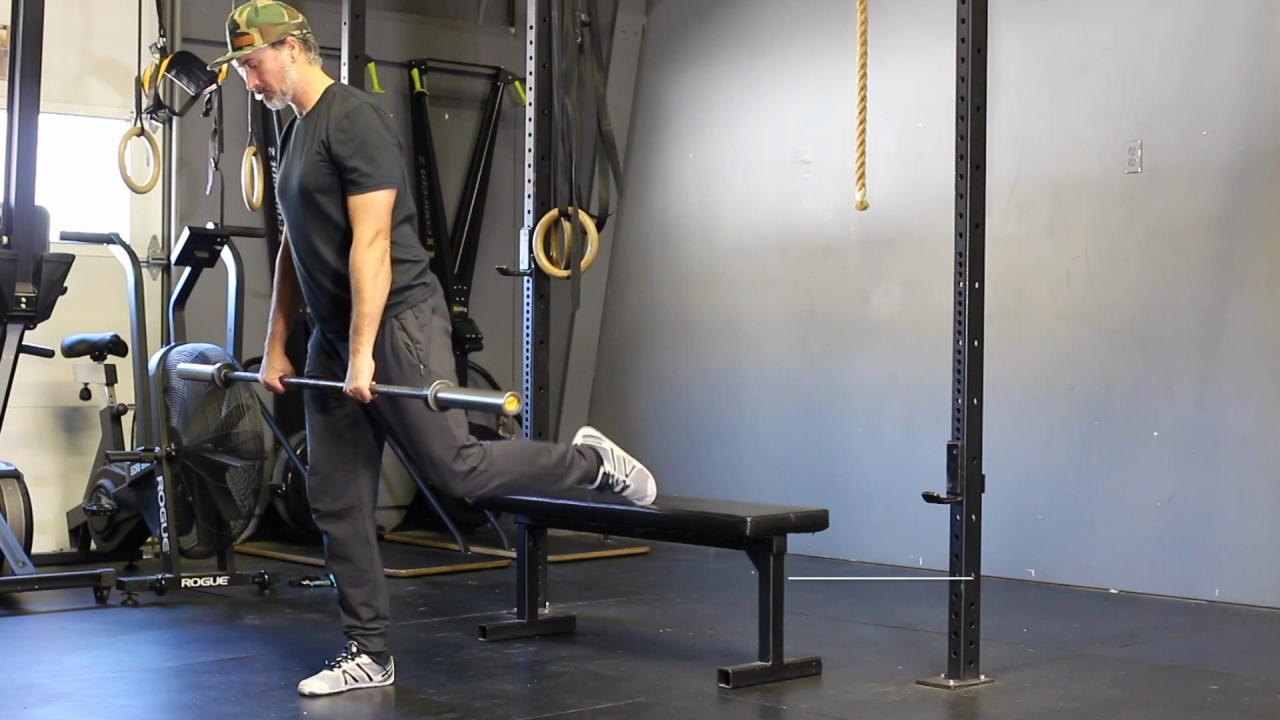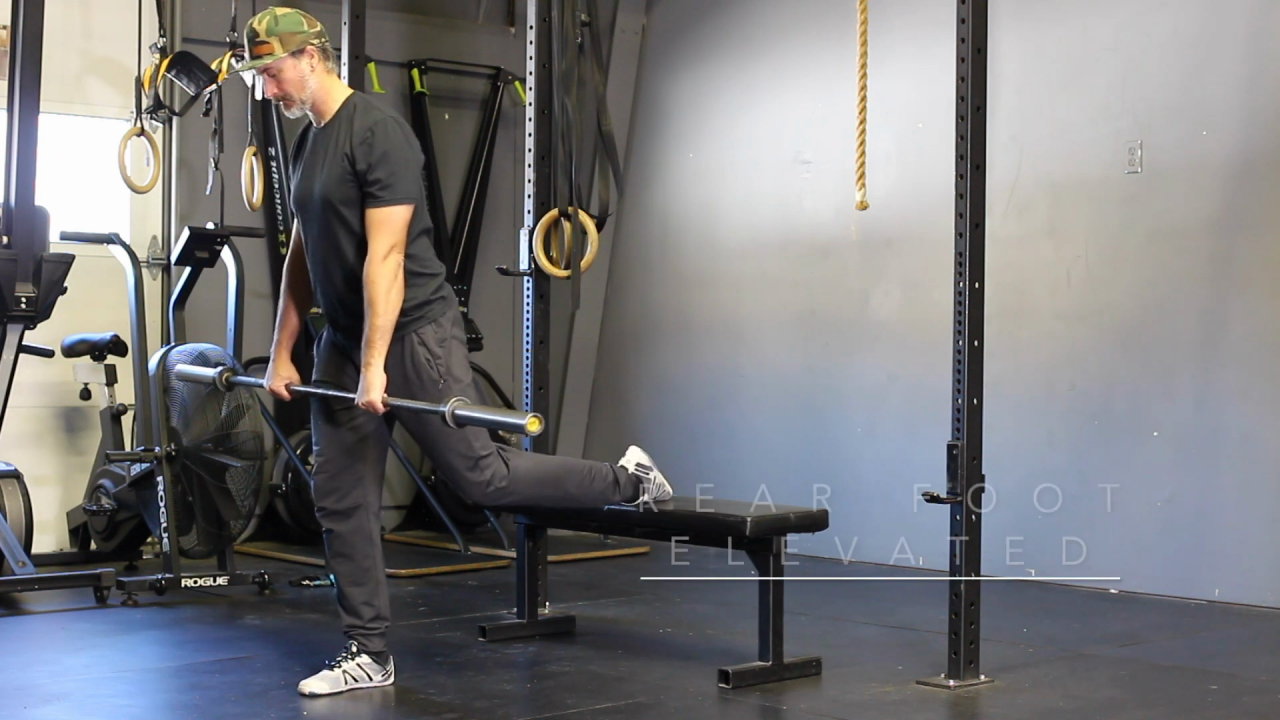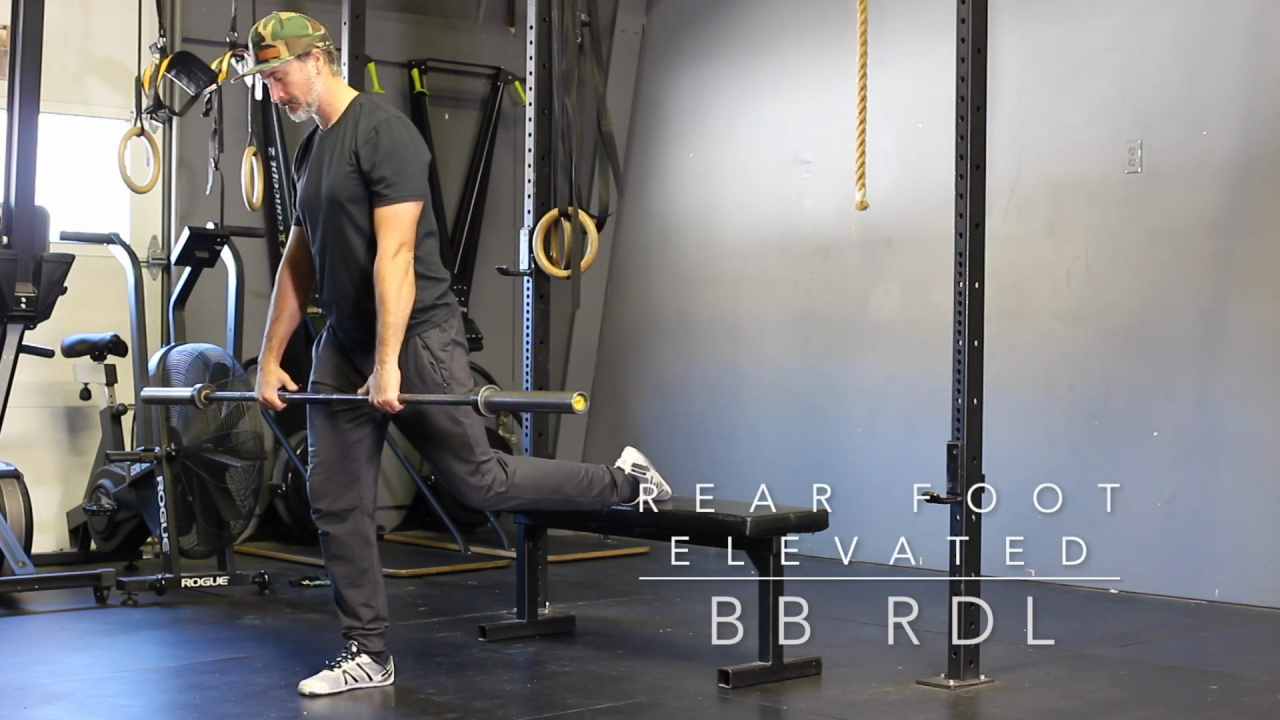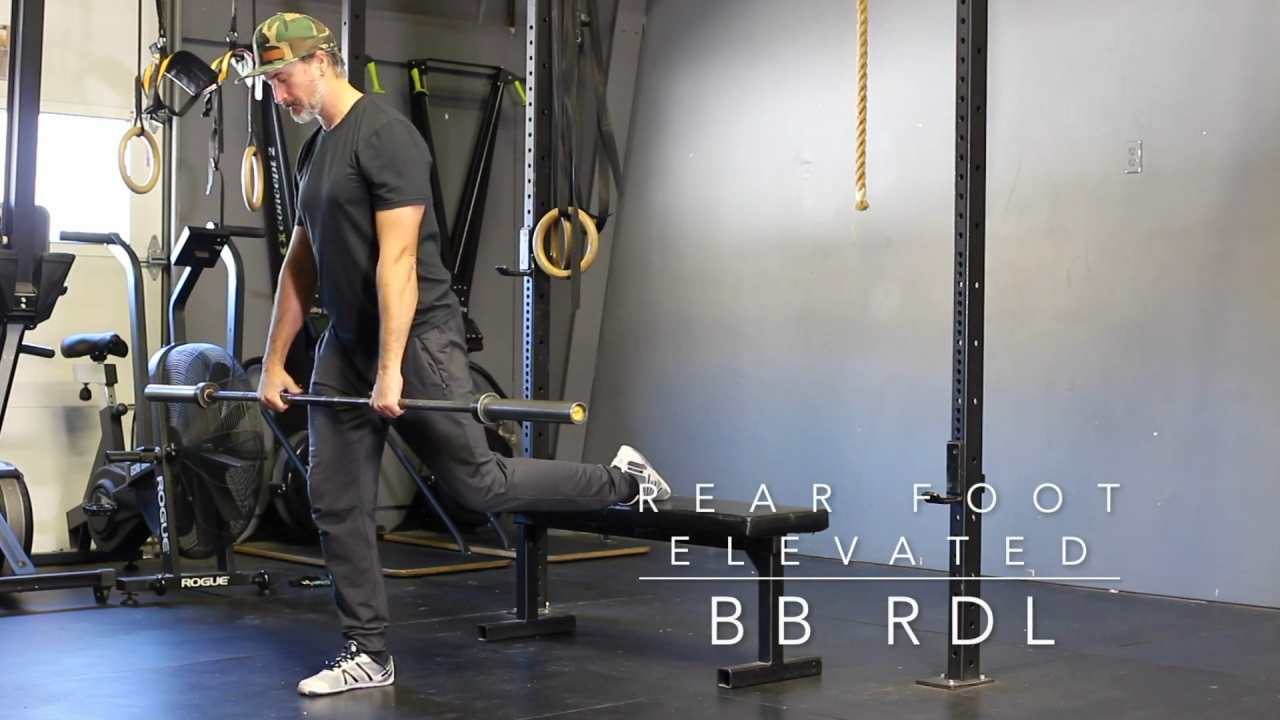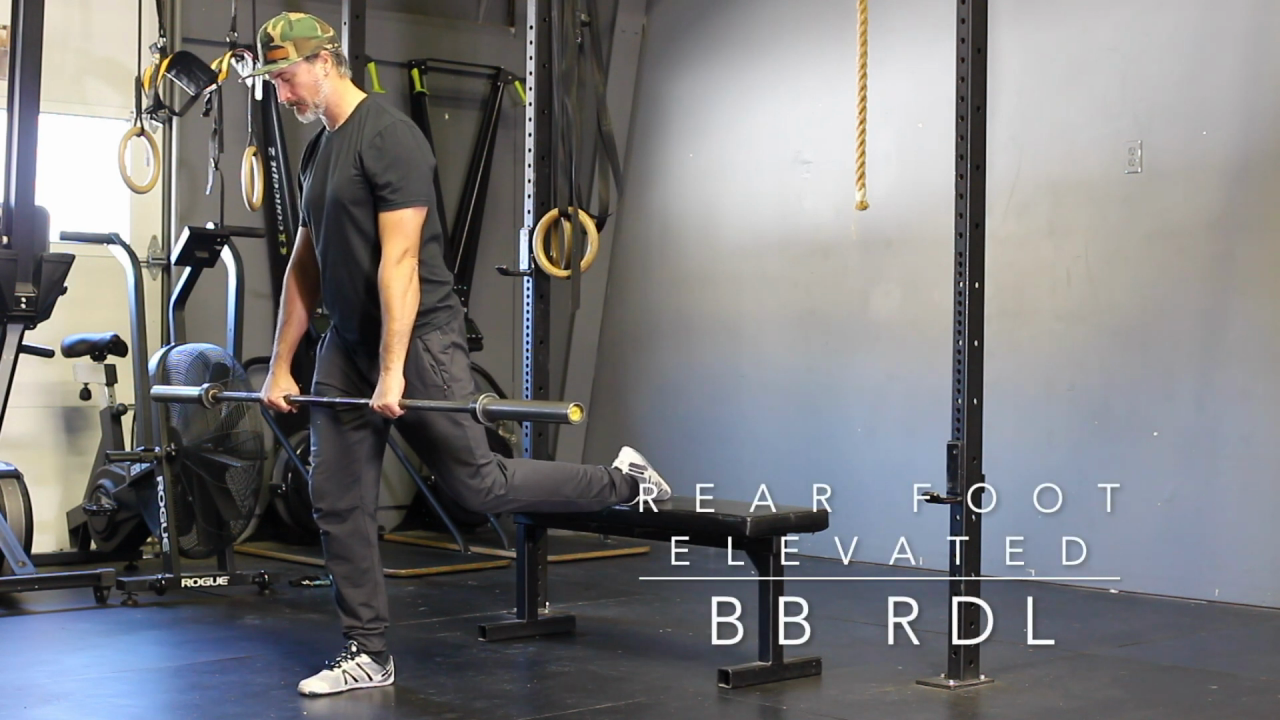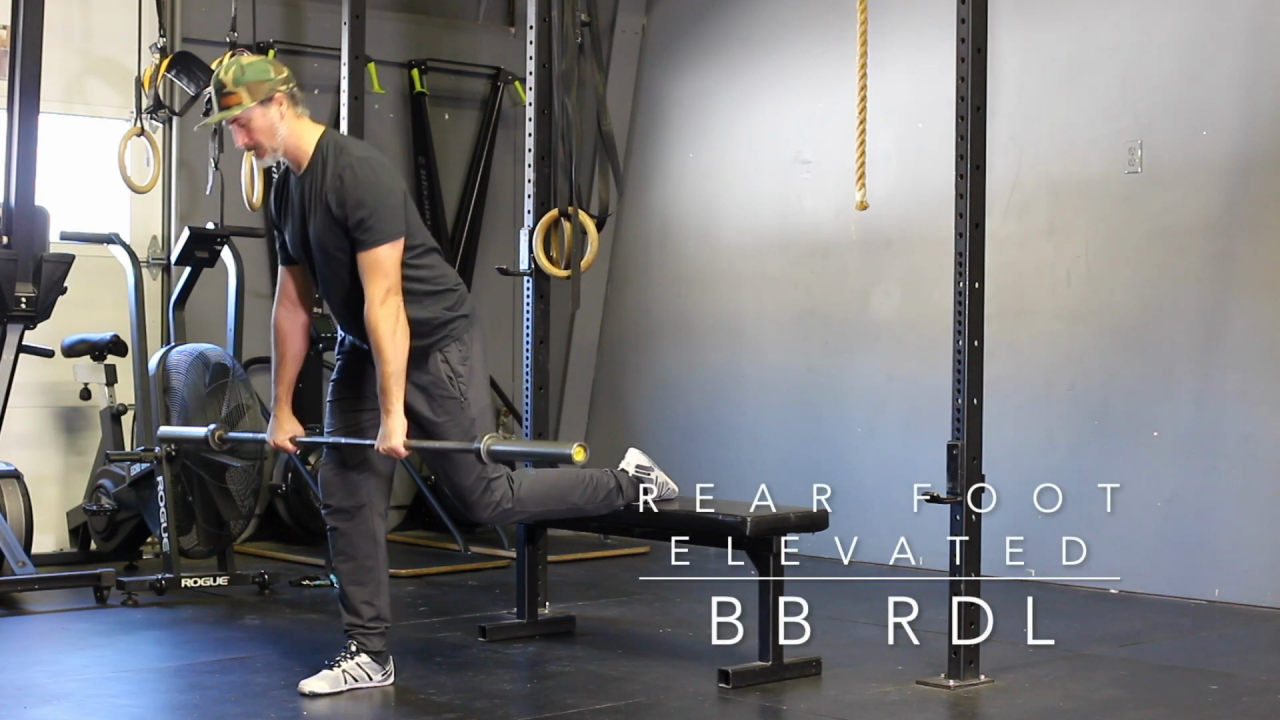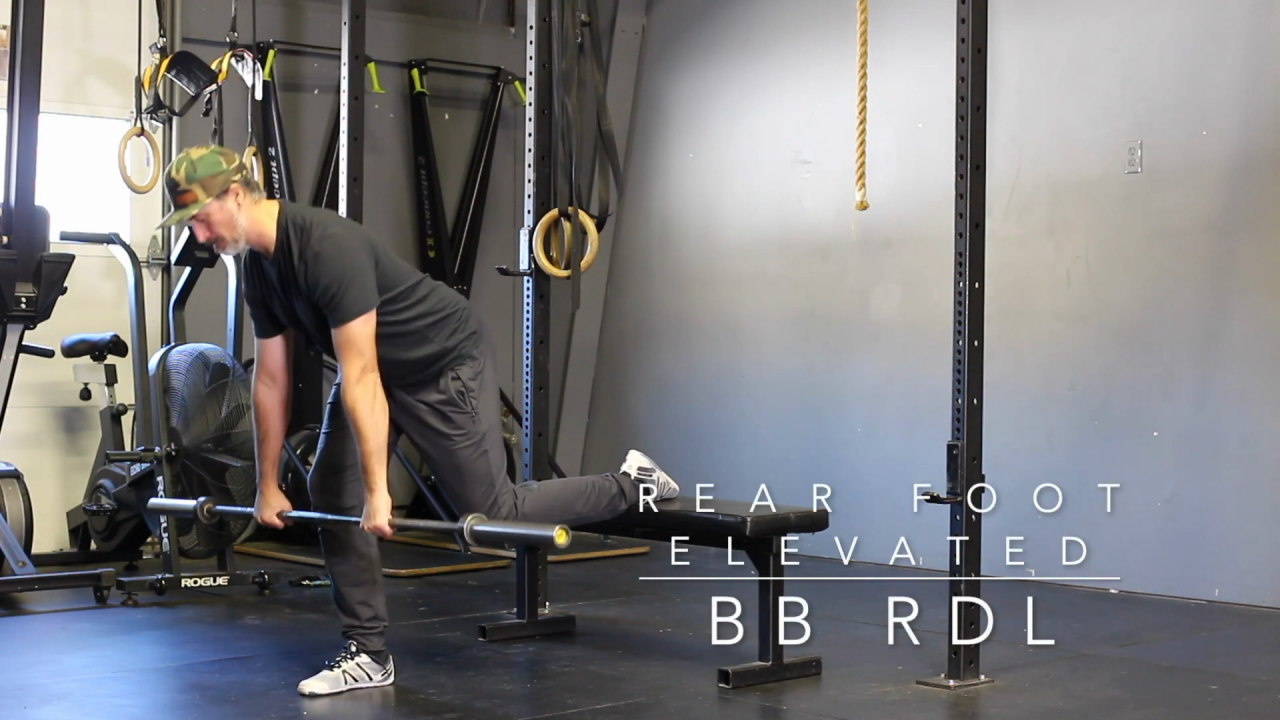
dt=0.7s
person 1, frame 1
left shoulder: (355, 119)
right shoulder: (298, 132)
left elbow: (372, 244)
right elbow: (296, 251)
left wrist: (364, 353)
right wrist: (274, 348)
left hip: (399, 324)
right hip: (332, 334)
left knee: (456, 469)
right knee: (337, 502)
left ankle: (591, 462)
right ankle: (368, 653)
person 1, frame 2
left shoulder: (377, 133)
right shoulder: (306, 145)
left elbow: (385, 256)
right elbow: (302, 259)
left wrist: (373, 369)
right wrist: (281, 355)
left hip: (413, 333)
right hip: (342, 339)
left knee: (481, 475)
right knee: (341, 500)
left ankle: (627, 480)
right ankle: (368, 653)
person 1, frame 3
left shoulder: (384, 133)
right shoulder: (311, 150)
left elbow: (395, 256)
right elbow: (297, 265)
left wrist: (388, 365)
right wrist: (269, 361)
left hip: (415, 337)
right hip: (343, 344)
left knee: (479, 480)
right knee: (336, 503)
left ankle: (623, 481)
right ankle: (367, 654)
person 1, frame 4
left shoulder: (385, 136)
right shoulder: (314, 150)
left elbow: (397, 260)
right elbow: (301, 266)
left wrist: (391, 370)
right wrist: (274, 363)
left hip: (415, 338)
right hip: (345, 343)
left knee: (478, 483)
right knee: (336, 502)
left ankle: (623, 480)
right ankle: (366, 654)
person 1, frame 5
left shoulder: (390, 137)
right shoulder: (318, 150)
left elbow: (400, 262)
right elbow: (305, 266)
left wrist: (392, 371)
right wrist: (280, 365)
left hip: (416, 341)
right hip: (346, 345)
left knee: (480, 484)
right knee: (337, 504)
left ankle: (623, 481)
right ankle: (367, 654)
person 1, frame 6
left shoulder: (359, 172)
right shoulder: (285, 192)
left elbow: (385, 300)
right elbow: (292, 306)
left wrist: (394, 413)
right wrist: (282, 409)
left hip: (437, 346)
right hip: (362, 347)
left knee: (485, 495)
right knee: (346, 497)
left ankle: (629, 482)
right ankle: (368, 653)
person 1, frame 7
left shoulder: (329, 246)
right shoulder: (258, 269)
left elbow: (360, 377)
right elbow: (271, 379)
left wrist: (377, 492)
right wrist: (267, 486)
left hip: (447, 365)
right hip: (380, 370)
left knee: (489, 512)
right knee: (332, 496)
left ankle: (631, 484)
right ankle: (367, 654)
